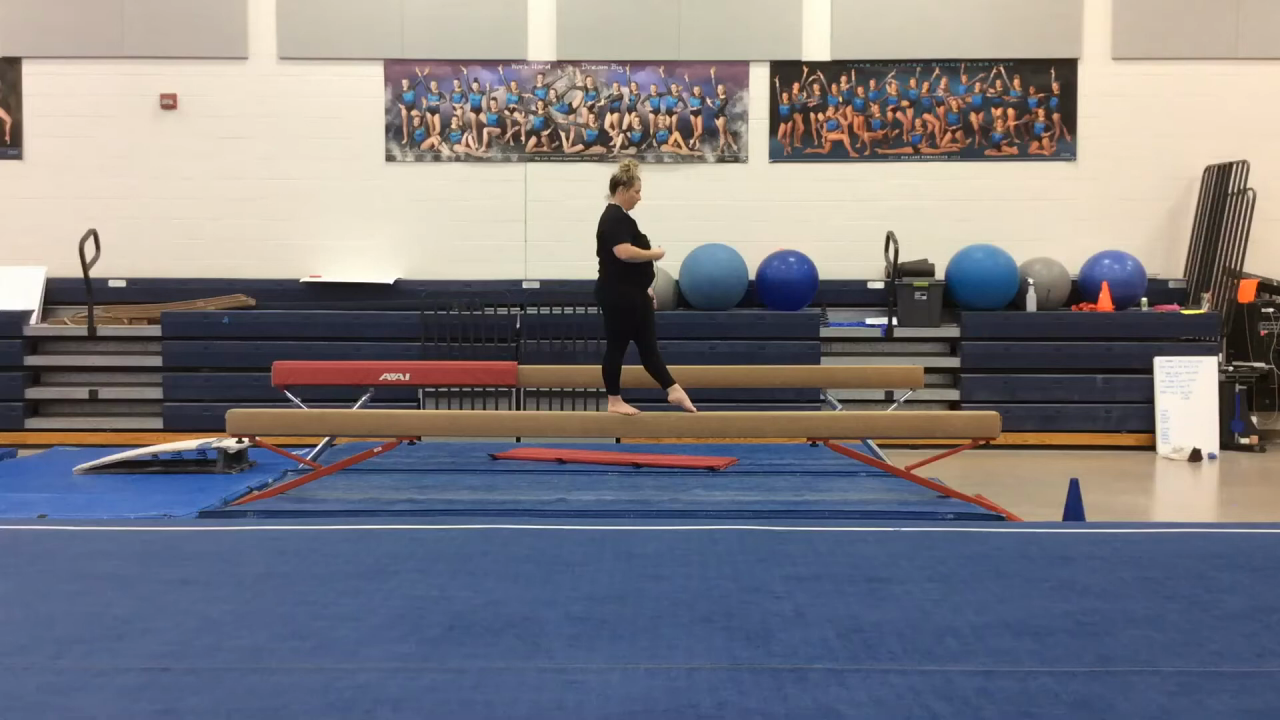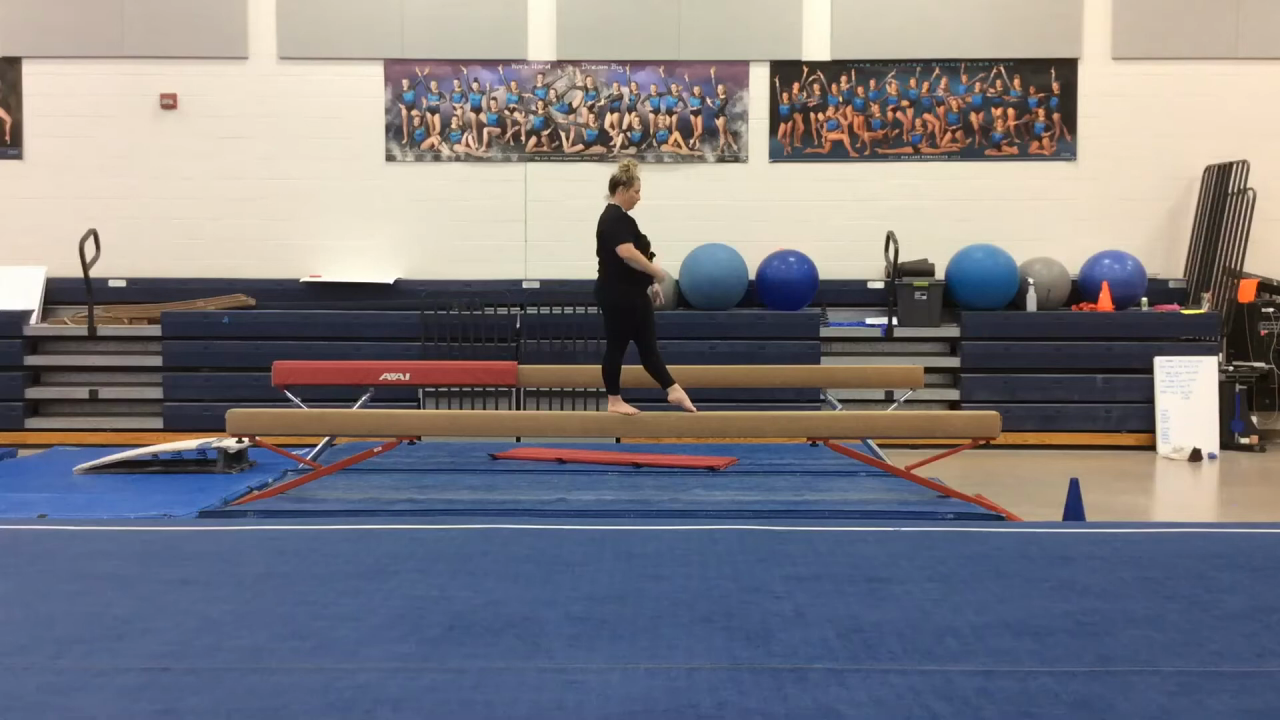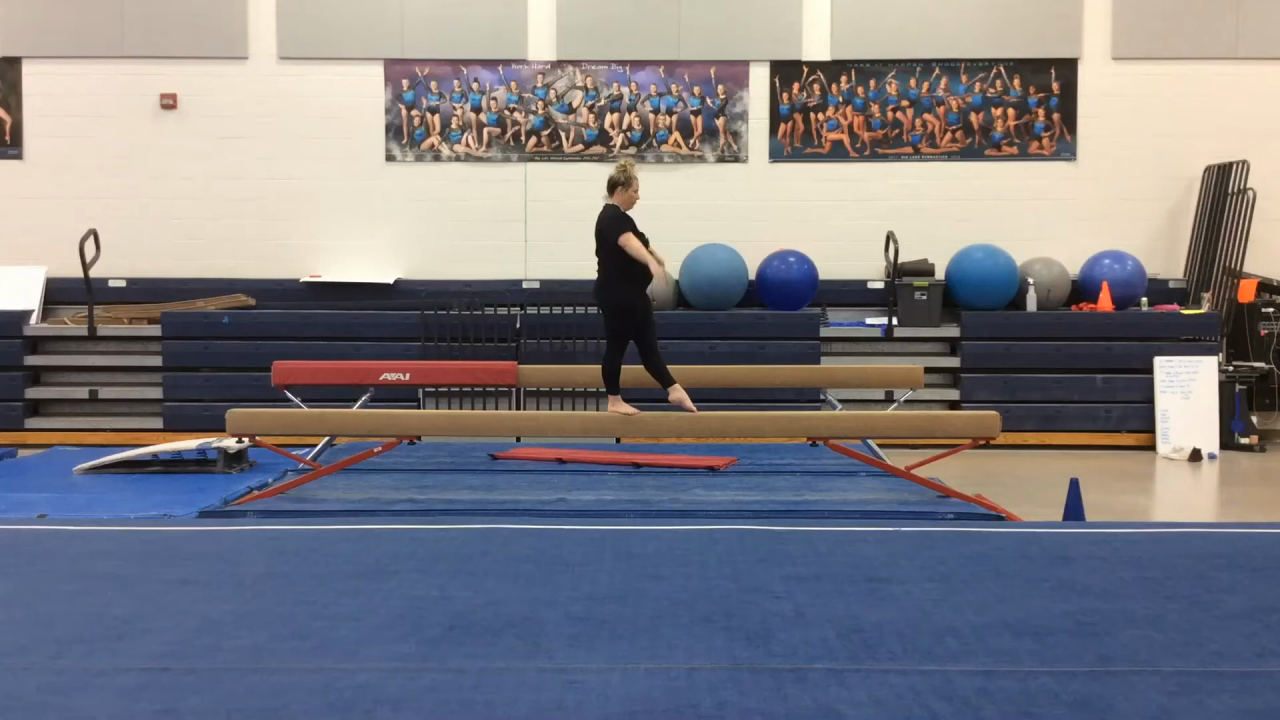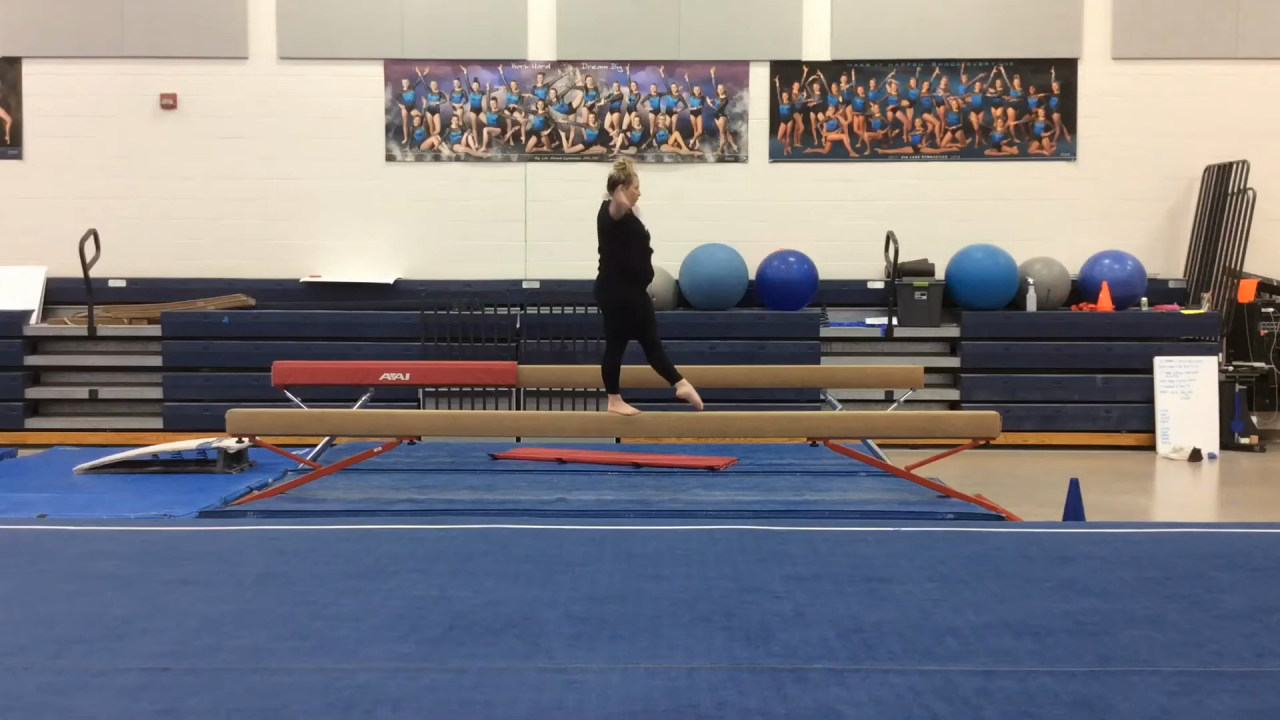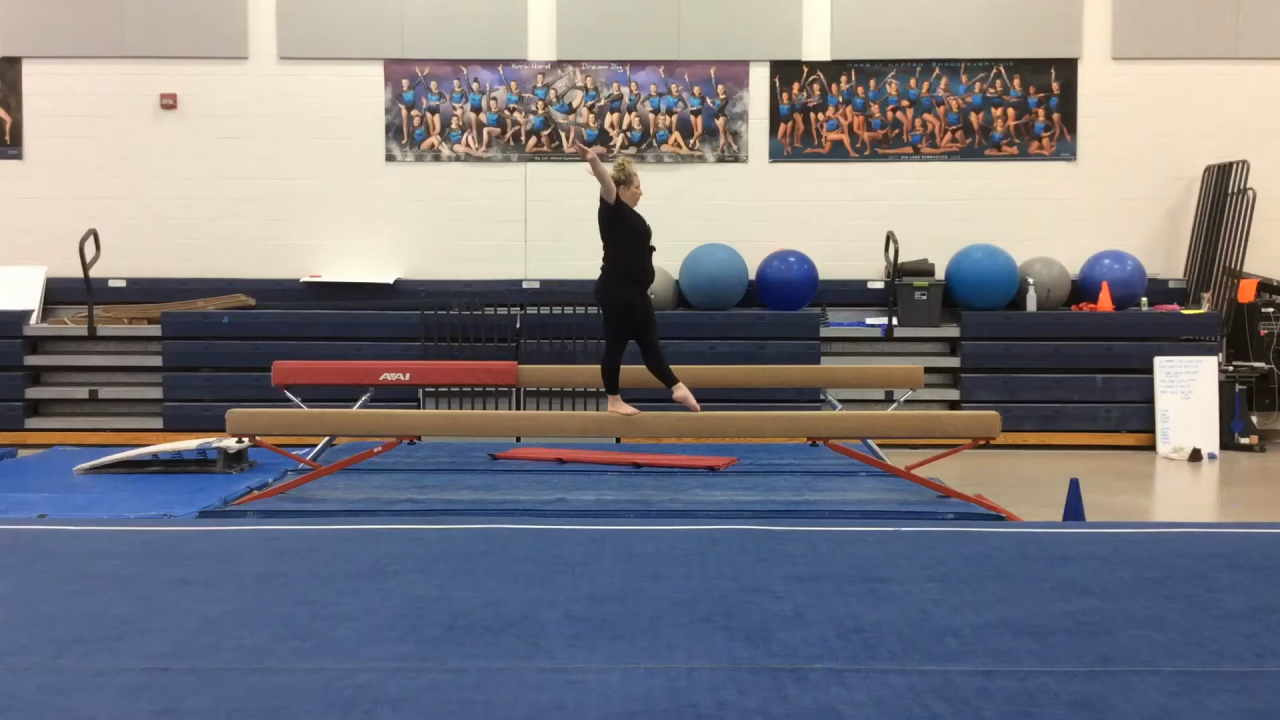
dt=0.2s
person 1, frame 1
left shoulder: (620, 217)
right shoulder: (614, 218)
right elbow: (624, 253)
left wrist: (645, 288)
right wrist: (655, 254)
left hip: (632, 295)
right hip: (617, 296)
left knee: (648, 346)
right knee: (617, 346)
left ankle: (674, 391)
right ankle: (614, 402)
person 1, frame 2
left shoulder: (620, 217)
right shoulder: (614, 218)
right elbow: (626, 253)
left wrist: (650, 281)
right wrist: (656, 273)
left hip: (632, 295)
right hip: (616, 295)
left knee: (648, 346)
right knee: (617, 346)
left ankle: (674, 391)
right ankle: (614, 401)
person 1, frame 3
left shoulder: (619, 217)
right shoulder: (611, 217)
left elbow: (633, 240)
right elbow: (629, 243)
left wrist: (654, 255)
right wrist: (652, 262)
left hip: (632, 293)
right hip: (616, 294)
left knee: (648, 345)
right knee: (617, 346)
left ankle: (674, 391)
right ankle: (614, 401)
person 1, frame 4
left shoulder: (624, 214)
right shoulder: (610, 211)
right elbow: (618, 206)
right wrist: (620, 200)
left hip: (634, 291)
right hip: (615, 292)
left knee: (652, 342)
right knee: (616, 345)
left ankle: (681, 385)
right ankle: (614, 401)
person 1, frame 5
left shoulder: (627, 212)
right shoulder: (613, 210)
left elbow: (612, 183)
right elbow: (607, 184)
left wrist: (597, 165)
right wrist: (593, 160)
left hip: (635, 292)
right hip: (616, 292)
left knee: (650, 344)
right knee: (616, 345)
left ankle: (677, 389)
right ankle: (613, 401)
